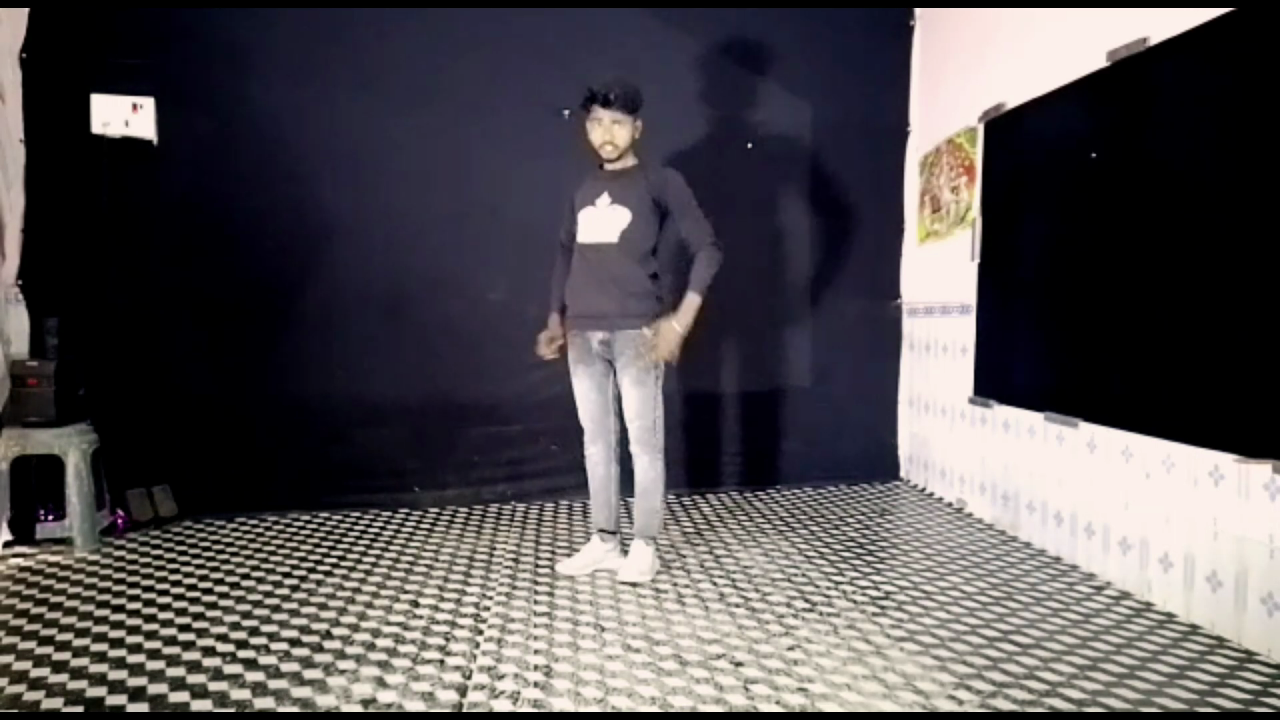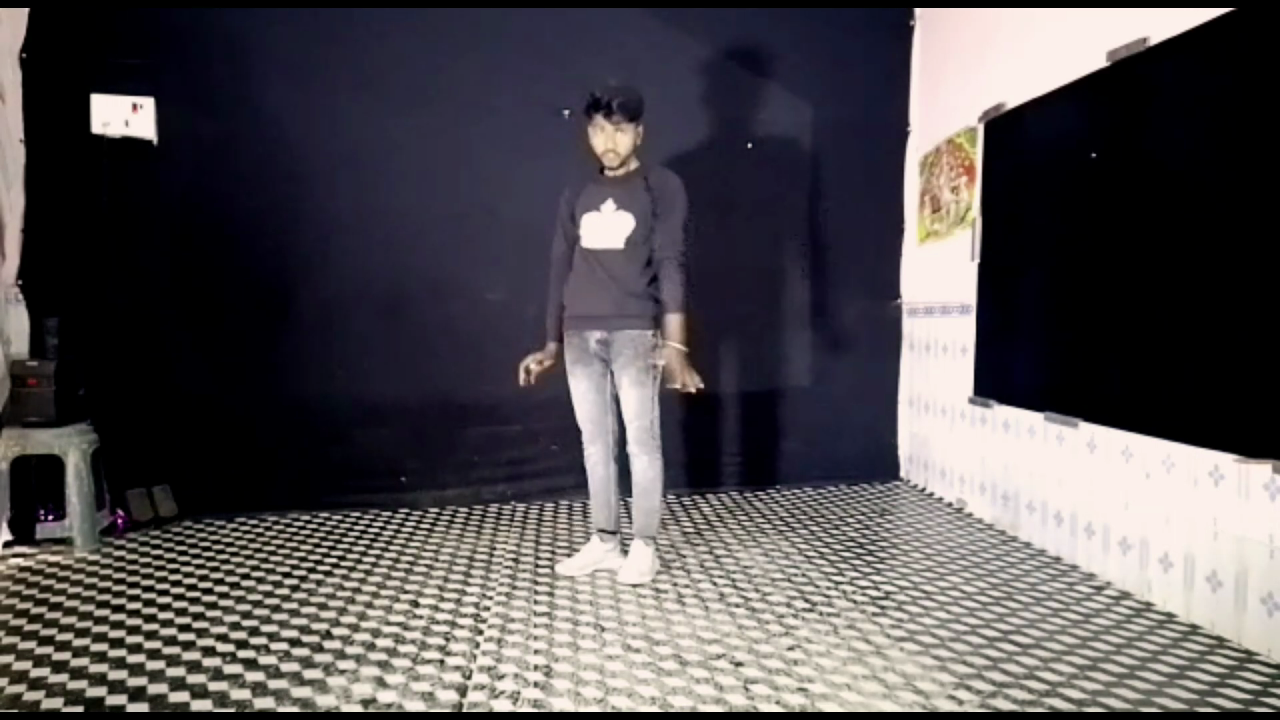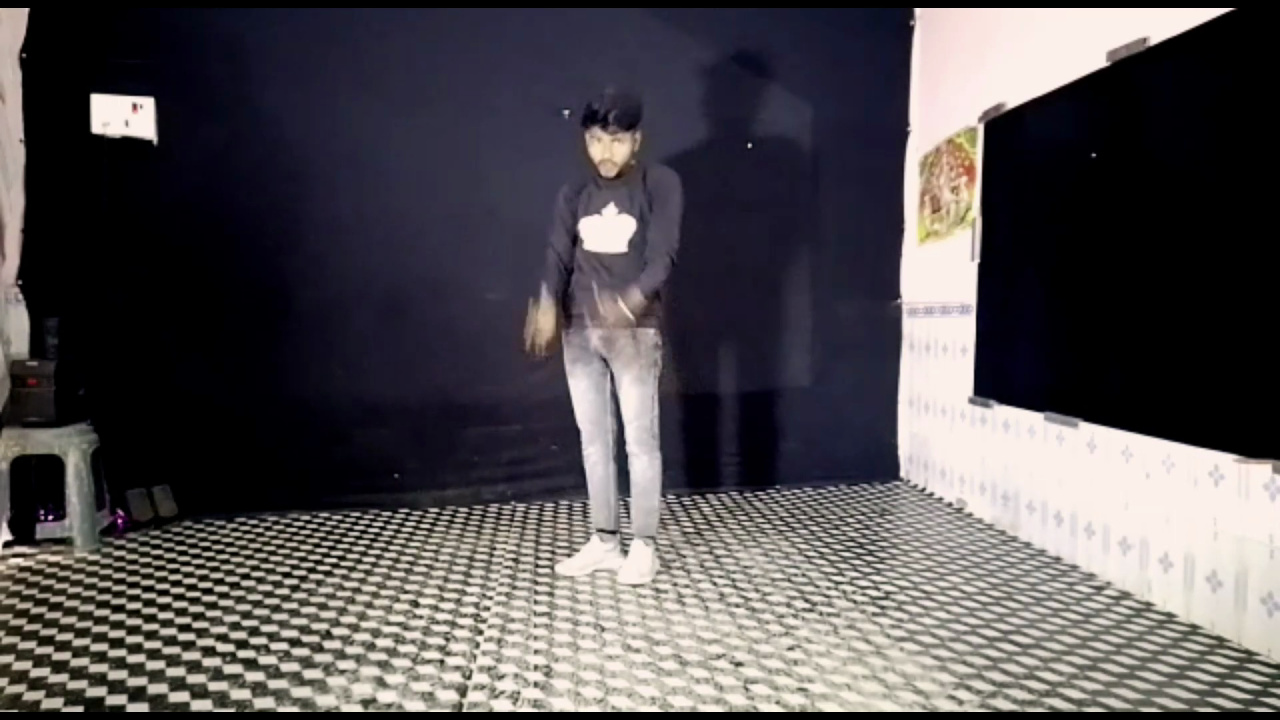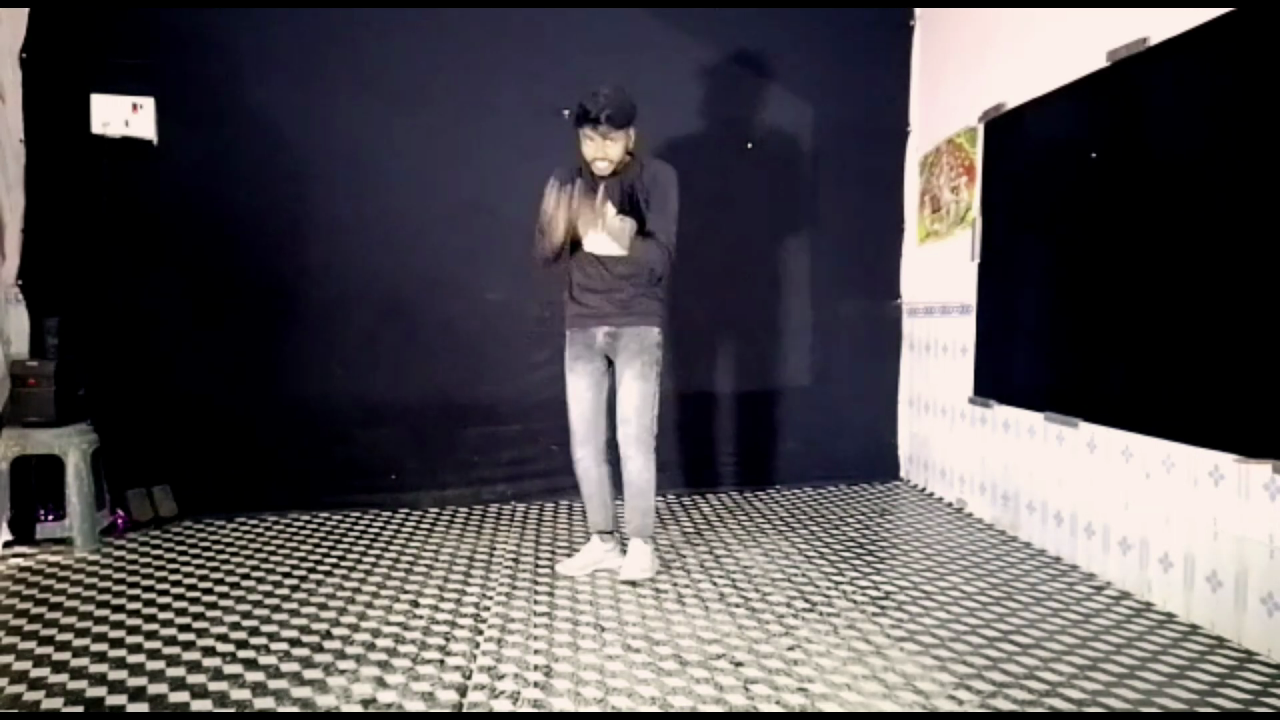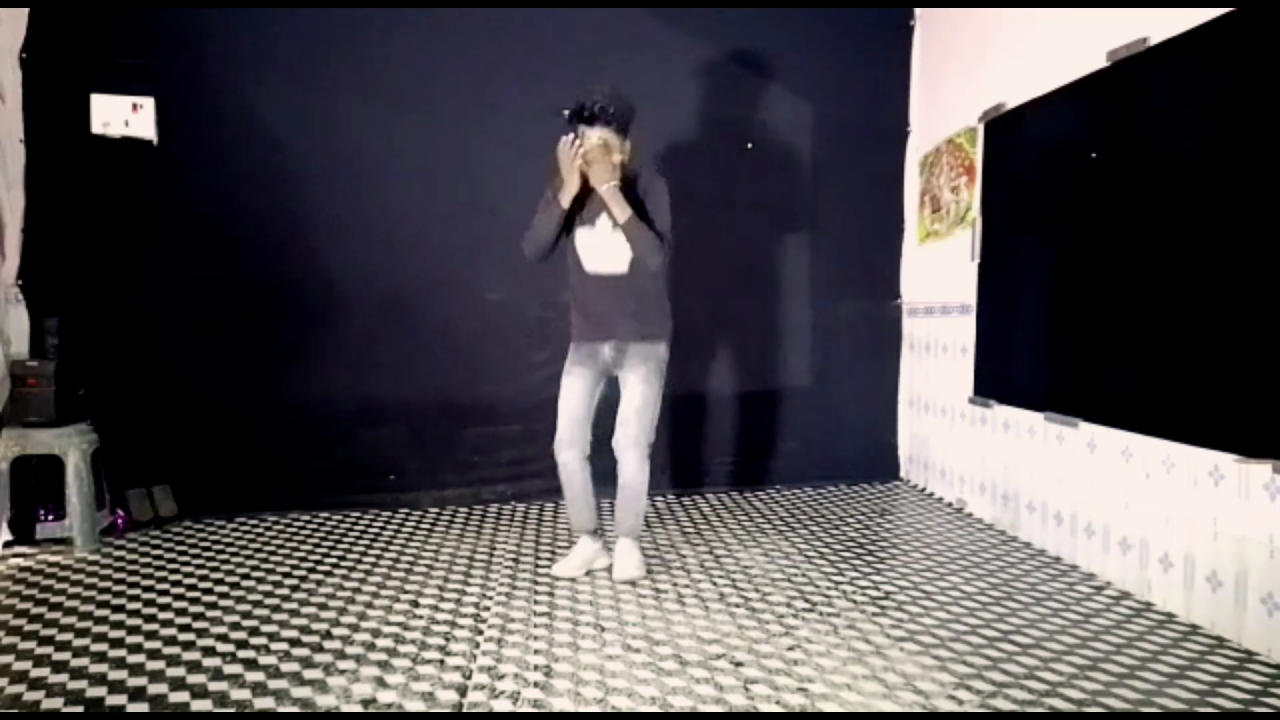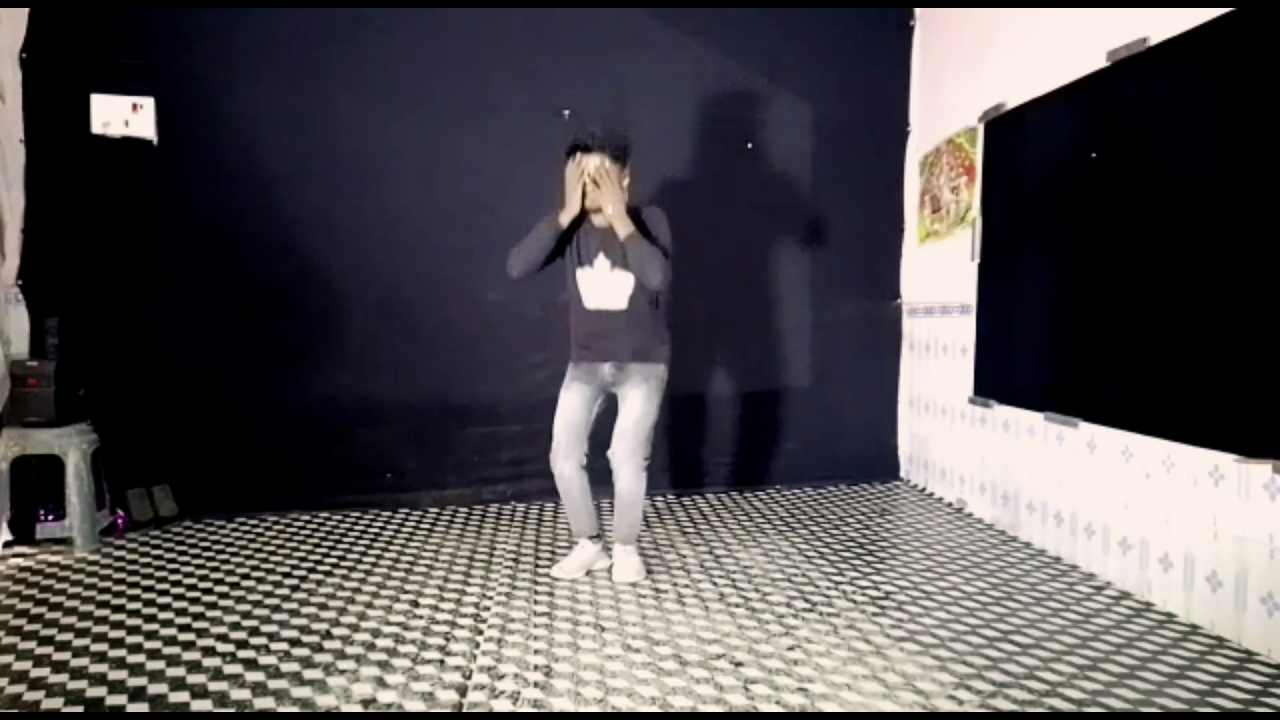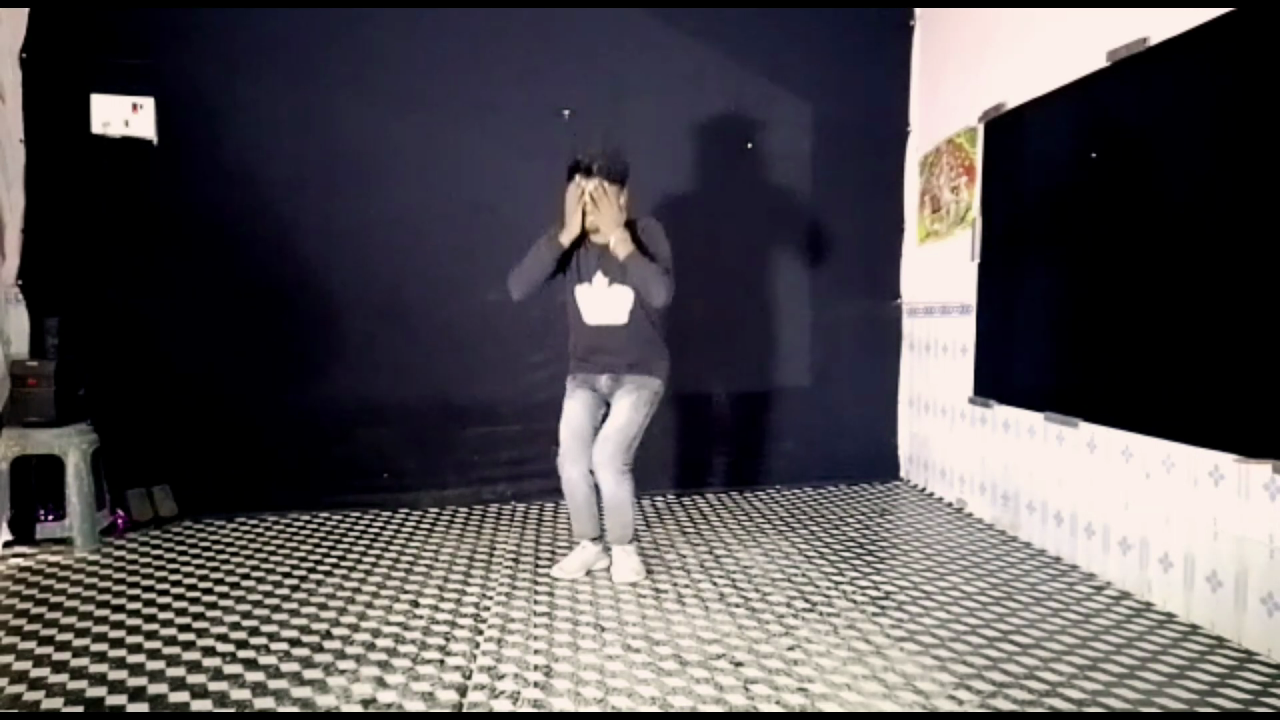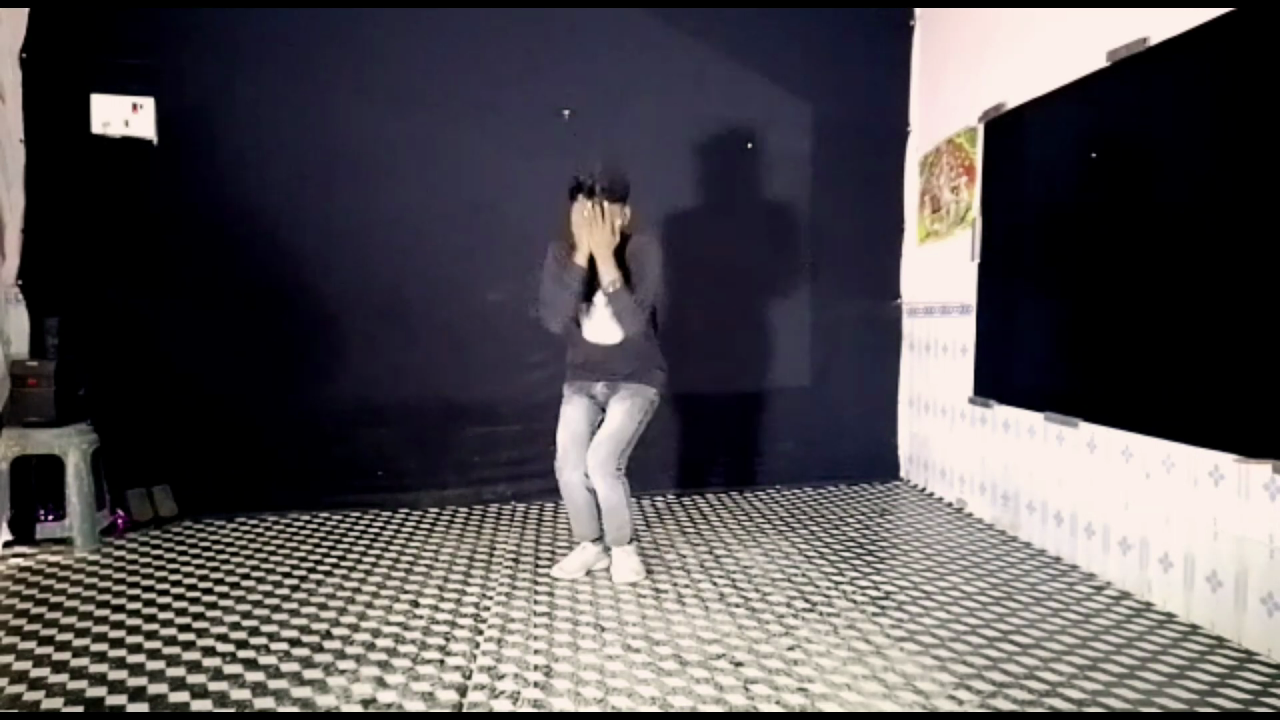
dt=0.1s
person 1, frame 1
left shoulder: (661, 182)
right shoulder: (583, 190)
left elbow: (707, 250)
left wrist: (680, 320)
right wrist: (556, 319)
left hip: (635, 331)
right hip: (583, 332)
left knee: (644, 440)
right knee: (596, 440)
left ankle: (644, 546)
right ankle: (604, 542)
person 1, frame 2
left shoulder: (663, 186)
right shoulder: (577, 196)
left elbow: (672, 264)
right elbow: (560, 266)
left wrist: (674, 340)
right wrist: (550, 343)
left hip: (634, 332)
right hip: (580, 333)
left knee: (642, 440)
right knee: (595, 440)
left ankle: (644, 546)
right ankle: (604, 542)
person 1, frame 3
left shoulder: (661, 182)
right shoulder: (574, 193)
left elbow: (661, 259)
right elbow: (558, 258)
left wrist: (628, 304)
right wrist: (547, 306)
left hip: (633, 331)
right hip: (580, 332)
left knee: (640, 440)
right knee: (593, 441)
left ankle: (643, 546)
right ankle: (604, 542)
person 1, frame 4
left shoulder: (655, 176)
right shoulder: (568, 183)
left elbow: (658, 258)
right elbow: (547, 254)
left wrist: (613, 227)
right wrist: (555, 231)
left hip: (638, 329)
right hip: (583, 329)
left knee: (635, 439)
right knee: (584, 440)
left ankle: (639, 543)
right ankle: (602, 542)
person 1, frame 5
left shoulder: (648, 186)
right shoulder: (566, 187)
left elbow: (655, 257)
right elbow: (532, 248)
left wrist: (612, 194)
right wrist: (568, 189)
left hip: (643, 340)
right hip: (588, 342)
left knee: (630, 443)
right knee: (568, 444)
left ankle: (627, 542)
right ankle: (588, 541)
person 1, frame 6
left shoulder: (647, 219)
right shoulder: (568, 223)
left elbow: (657, 278)
right elbow: (517, 267)
left wrist: (618, 216)
right wrist: (568, 212)
left hip: (643, 362)
right hip: (586, 362)
left knee: (627, 455)
right knee: (564, 455)
left ankle: (626, 546)
right ankle: (589, 543)
person 1, frame 7
left shoulder: (646, 232)
right shoulder: (566, 239)
left elbow: (661, 295)
right elbow: (518, 288)
left wrist: (617, 235)
right wrist: (568, 232)
left hip: (640, 373)
right hip: (585, 373)
left knee: (607, 457)
right knee: (571, 459)
left ankle: (623, 546)
right ankle: (590, 545)
person 1, frame 8
left shoulder: (643, 250)
right shoulder: (561, 253)
left elbow: (634, 325)
right elbow: (554, 320)
left wrist: (605, 257)
right wrist: (581, 255)
left hip: (636, 381)
right hip: (581, 380)
left knee: (601, 460)
right knee: (568, 464)
left ankle: (623, 548)
right ankle: (590, 545)
